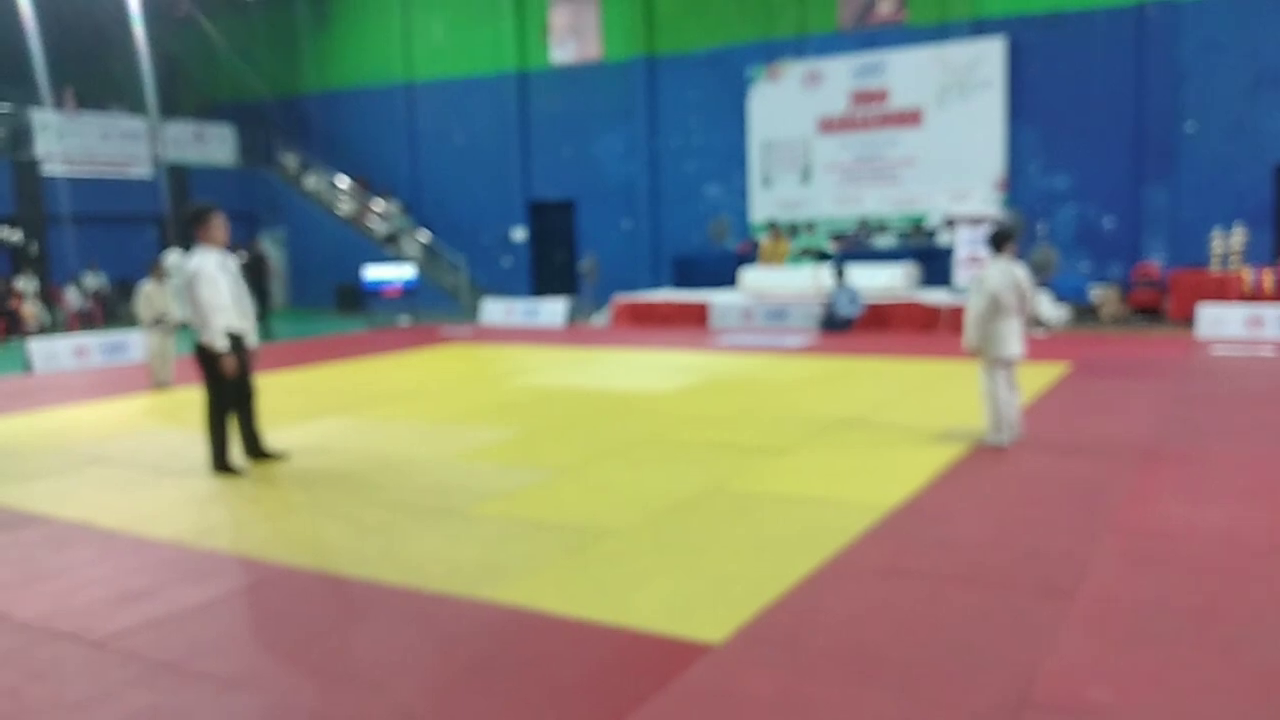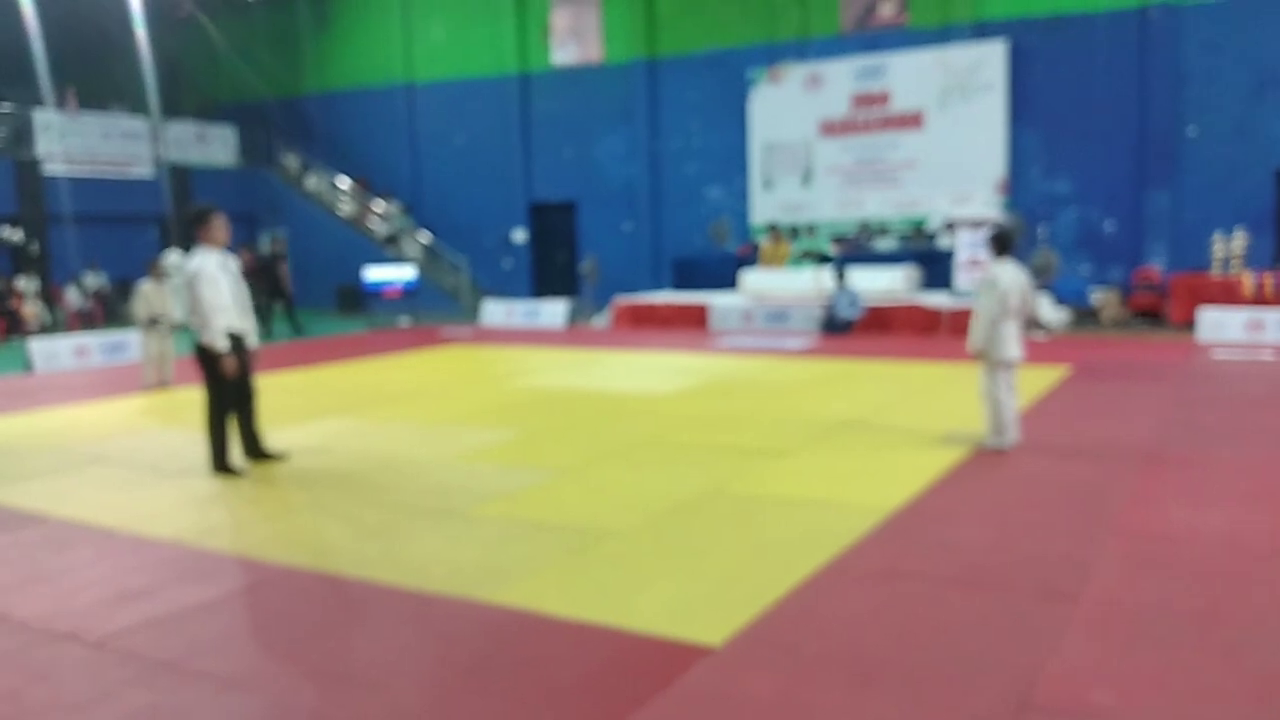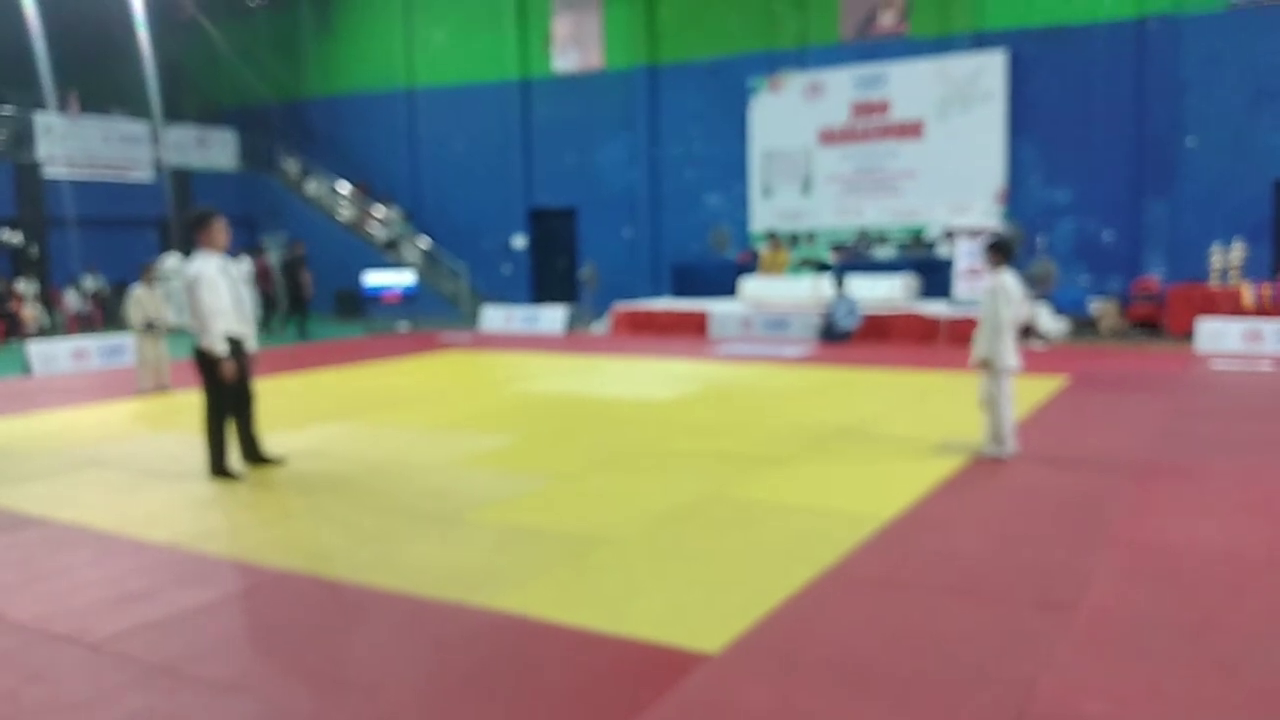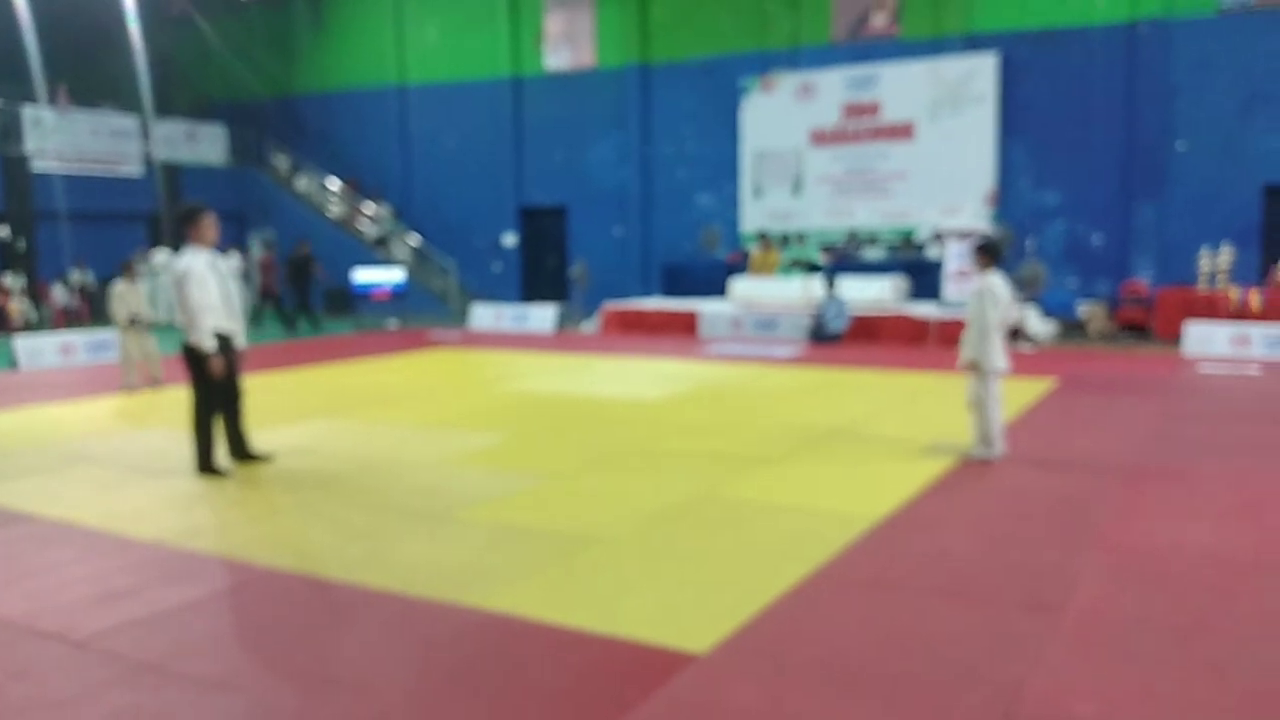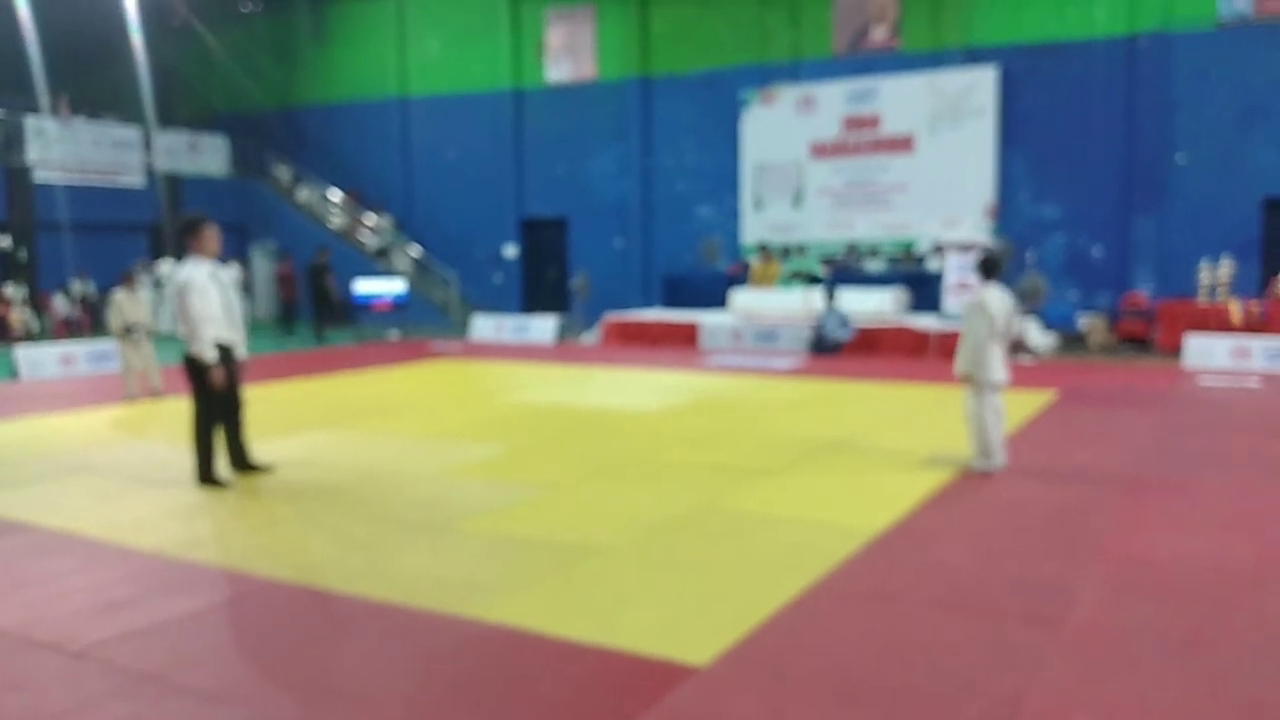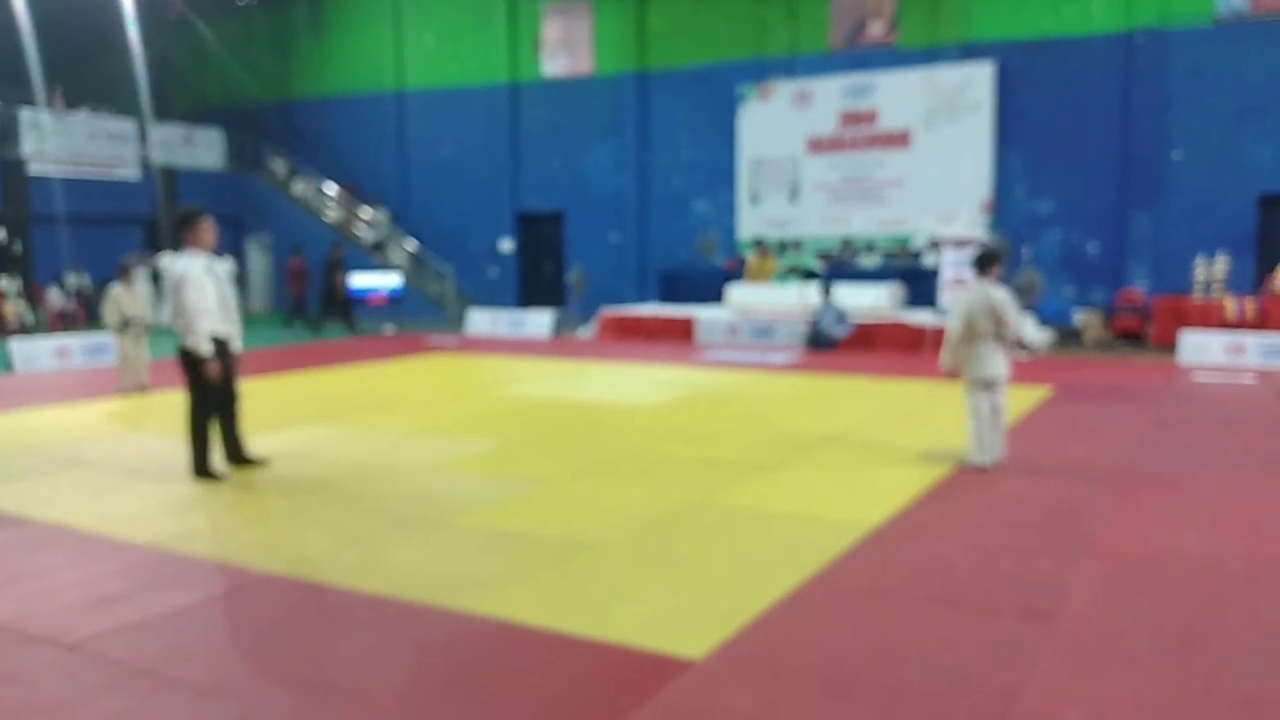
dt=0.3s
person 1, frame 1
left shoulder: (225, 259)
right shoulder: (200, 265)
right elbow: (208, 310)
left wrist: (249, 341)
right wrist: (223, 351)
left hip: (235, 340)
right hip: (217, 345)
left knee: (244, 397)
right knee: (221, 403)
left ankle: (254, 449)
right ankle: (221, 461)
person 1, frame 2
left shoulder: (226, 259)
right shoulder: (200, 265)
right elbow: (209, 310)
left wrist: (249, 342)
right wrist: (223, 351)
left hip: (235, 340)
right hip: (217, 345)
left knee: (244, 397)
right knee: (221, 403)
left ankle: (254, 448)
right ankle: (220, 461)
person 1, frame 3
left shoulder: (225, 264)
right shoulder: (201, 269)
right elbow: (208, 314)
left wrist: (248, 346)
right wrist: (222, 355)
left hip: (235, 344)
right hip: (216, 349)
left knee: (243, 402)
right knee: (220, 407)
left ankle: (252, 453)
right ankle: (218, 465)
person 1, frame 4
left shoulder: (214, 260)
right shoulder: (189, 264)
right elbow: (197, 310)
left wrist: (237, 342)
right wrist: (210, 352)
left hip: (223, 341)
right hip: (205, 345)
left knee: (231, 398)
right knee: (207, 403)
left ankle: (240, 450)
right ankle: (205, 462)
person 1, frame 5
left shoulder: (216, 271)
right shoulder: (191, 276)
right elbow: (198, 321)
left wrist: (238, 353)
right wrist: (211, 362)
left hip: (225, 351)
right hip: (206, 356)
left knee: (232, 409)
right knee: (208, 415)
left ankle: (240, 460)
right ankle: (206, 473)
person 1, frame 6
left shoulder: (214, 266)
right shoulder: (187, 270)
right elbow: (193, 315)
left wrist: (234, 346)
right wrist: (206, 356)
left hip: (221, 345)
right hip: (202, 349)
left knee: (227, 402)
right knee: (204, 408)
left ankle: (236, 454)
right ankle: (201, 466)
person 2, frame 1
left shoulder: (986, 275)
right shoulder: (1020, 271)
left elbow: (975, 311)
right elbow: (1027, 304)
left wrist: (971, 341)
left hip: (993, 339)
right hip: (1013, 337)
left knee: (996, 385)
right knee: (1009, 383)
left ankle: (1000, 434)
right ankle: (1011, 428)
person 2, frame 2
left shoulder: (992, 275)
right shoulder: (1020, 272)
left elbow: (985, 313)
right elbow: (1027, 307)
left wrist: (976, 344)
left hip: (994, 341)
right hip: (1012, 339)
left knee: (996, 389)
right knee: (1006, 386)
left ankle: (1001, 437)
right ankle: (1010, 432)
person 2, frame 3
left shoulder: (997, 283)
right shoulder: (1013, 280)
left elbow: (993, 322)
right elbow: (1020, 315)
left wrist: (983, 353)
left hip: (995, 350)
right hip: (1006, 349)
left knee: (996, 398)
right knee: (1001, 396)
left ankle: (1000, 446)
right ankle: (1007, 442)
person 2, frame 4
left shoulder: (985, 286)
right shoulder: (1001, 282)
left elbow: (981, 324)
right elbow: (1009, 316)
left wrist: (970, 355)
left hip: (983, 353)
right hip: (995, 351)
left knee: (984, 400)
right knee: (990, 398)
left ankle: (988, 448)
right ankle: (995, 444)
person 2, frame 5
left shoulder: (980, 299)
right shoulder: (1006, 296)
left elbow: (972, 337)
right elbow: (1014, 331)
left wrist: (964, 368)
left hip: (980, 365)
right hip: (997, 362)
left knee: (981, 412)
right knee: (994, 410)
left ankle: (987, 460)
right ankle: (997, 456)
person 2, frame 6
left shoulder: (968, 296)
right shoulder: (1002, 294)
left elbow: (954, 330)
right elbow: (1012, 328)
left wrist: (949, 361)
right wrist: (1005, 349)
left hip: (974, 359)
right hip: (997, 359)
left knee: (978, 409)
right knee: (996, 407)
left ankle: (981, 456)
right ankle: (995, 452)
